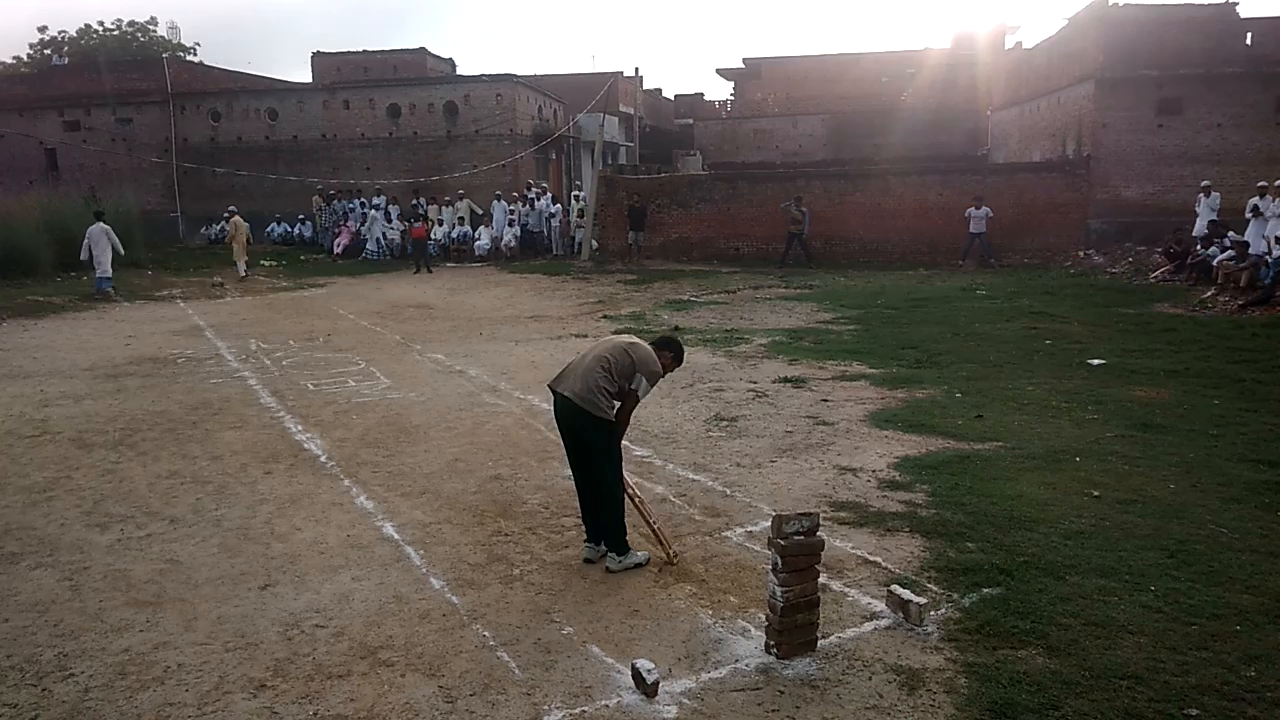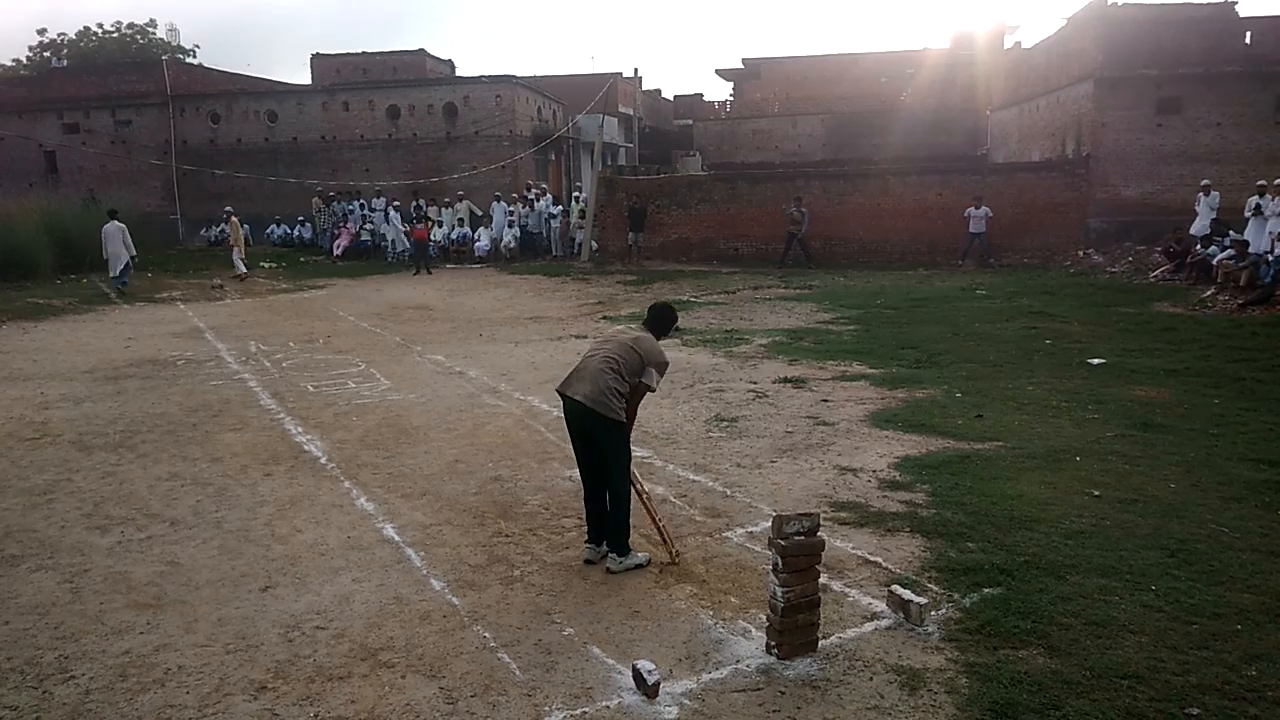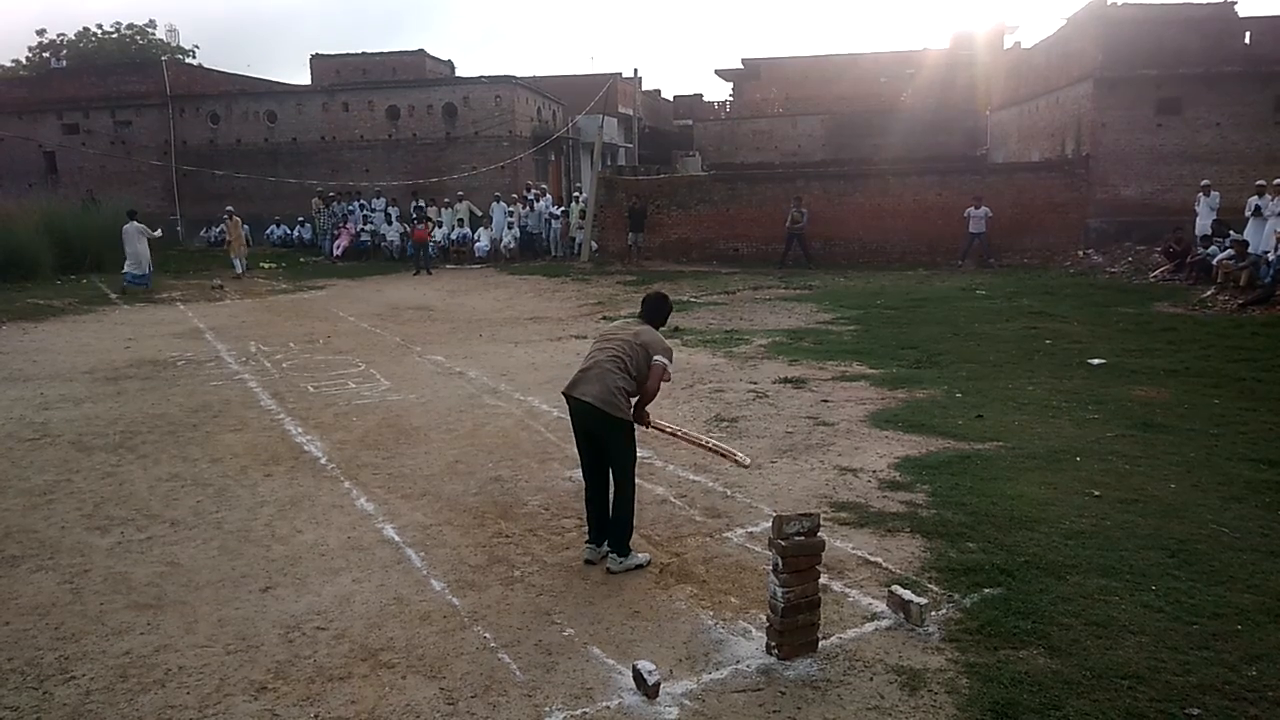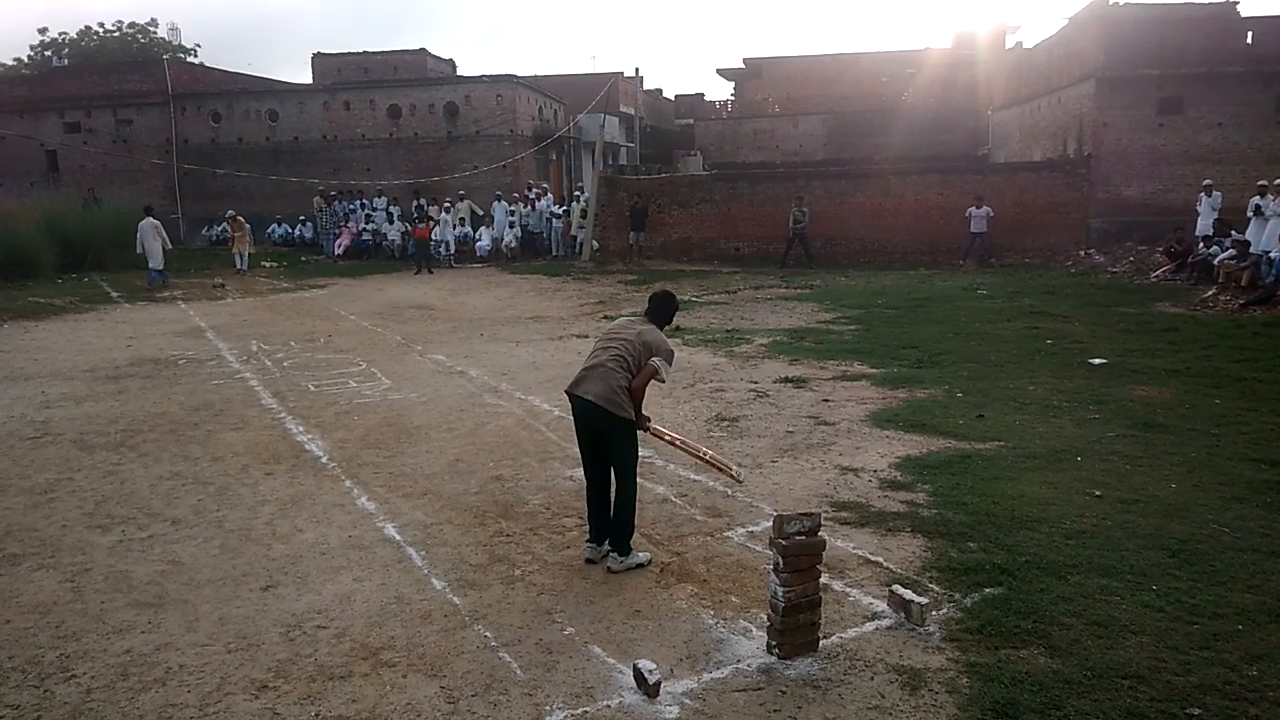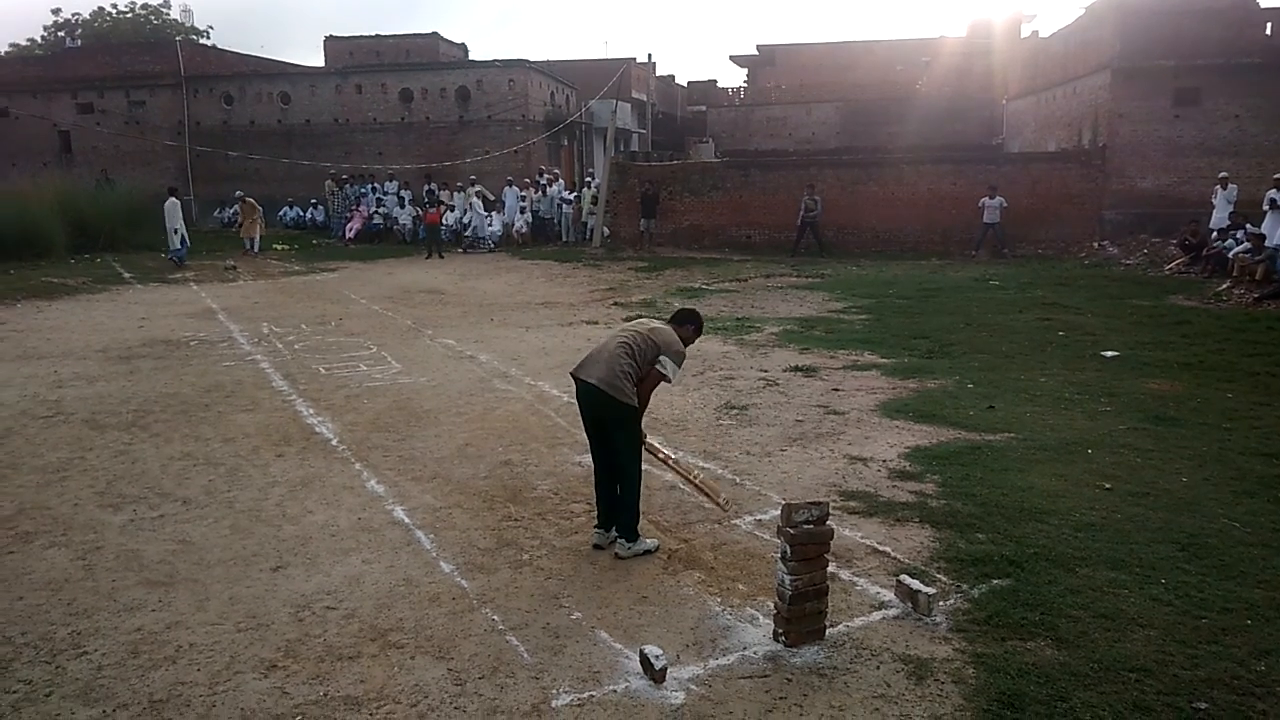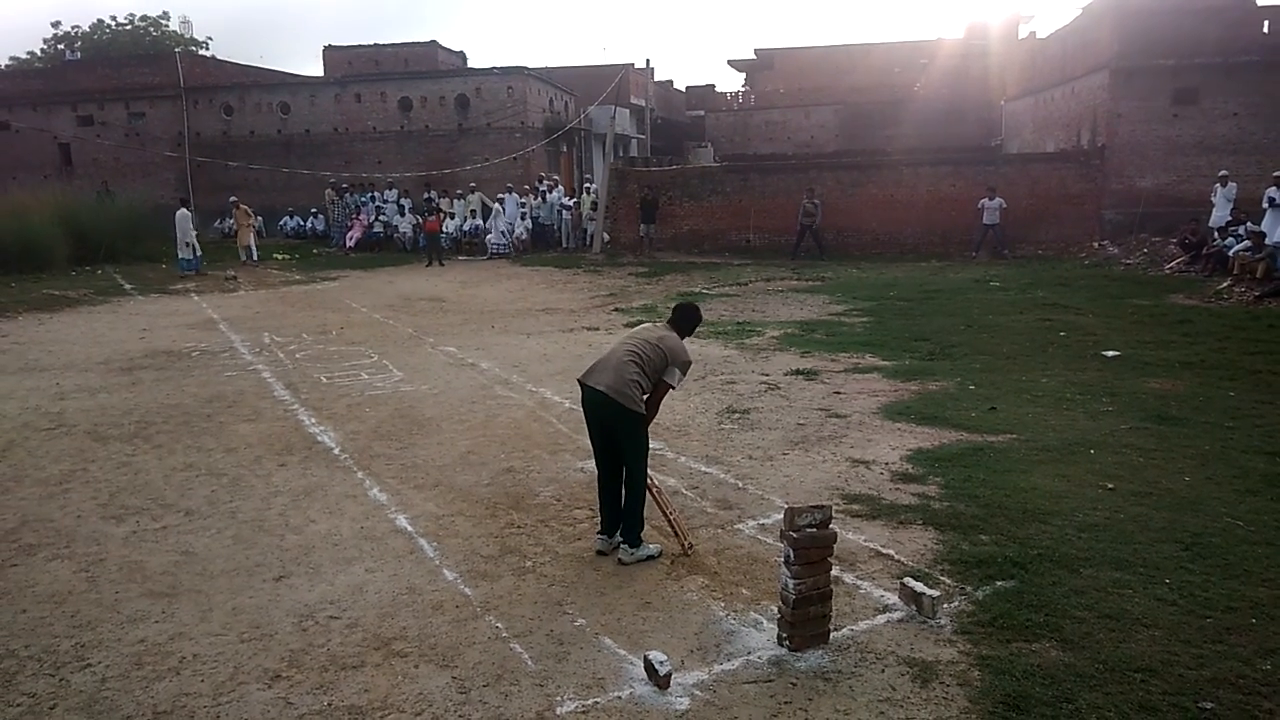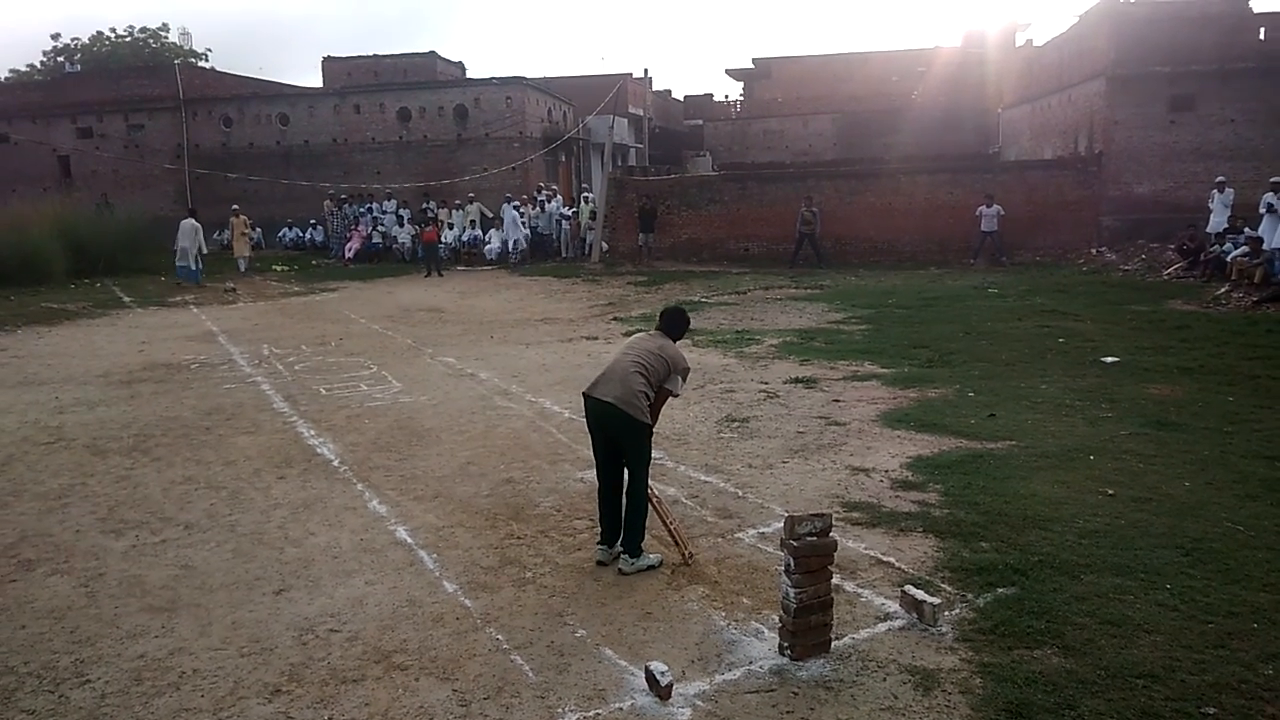
dt=0.4s
person 1, frame 1
left shoulder: (627, 343)
right shoulder: (652, 366)
right elbow: (624, 412)
left wrist: (609, 444)
right wrist: (614, 447)
left hip: (563, 396)
right hip: (589, 405)
left knee: (584, 479)
right knee: (610, 483)
left ankle: (593, 543)
right ankle: (618, 553)
person 1, frame 2
left shoulder: (620, 331)
right shoulder: (657, 357)
right elbow: (632, 404)
right wrist: (622, 441)
left hip: (571, 397)
right hip: (601, 408)
left knee: (592, 479)
right knee: (618, 484)
left ankle: (594, 544)
right ankle: (619, 554)
person 1, frame 3
left shoulder: (615, 327)
right shoulder: (660, 346)
right elbow: (651, 387)
left wrist: (630, 407)
right wrist: (638, 410)
left hip: (577, 398)
right hip: (609, 408)
left knee: (594, 479)
right knee: (623, 484)
left ankle: (595, 544)
right ankle: (619, 554)
person 1, frame 4
left shoulder: (620, 324)
right shoulder: (662, 347)
right elbow: (636, 386)
right wrist: (637, 416)
left hip: (579, 396)
right hip: (611, 407)
left knee: (596, 478)
right knee: (625, 482)
left ankle: (596, 543)
right ankle: (620, 553)
person 1, frame 5
left shoulder: (644, 324)
right shoulder: (675, 348)
right elbow: (644, 388)
left wrist: (630, 423)
right wrist: (636, 426)
left hip: (584, 380)
right hip: (613, 392)
left knee: (603, 464)
right knee: (628, 469)
left ankle: (603, 529)
right ankle: (628, 539)
person 1, frame 6
left shoulder: (645, 329)
right shoulder: (681, 355)
right elbow: (654, 401)
left wrist: (634, 429)
right wrist: (638, 431)
left hip: (591, 388)
right hip: (621, 400)
left knee: (607, 470)
right knee: (635, 476)
left ankle: (606, 535)
right ankle: (631, 545)
person 1, frame 7
left shoulder: (637, 339)
right shoulder: (679, 362)
right elbow: (655, 407)
left wrist: (639, 434)
right wrist: (642, 436)
left hip: (595, 400)
right hip: (628, 411)
left knee: (608, 479)
right knee: (638, 485)
left ankle: (606, 545)
right ankle: (631, 555)
